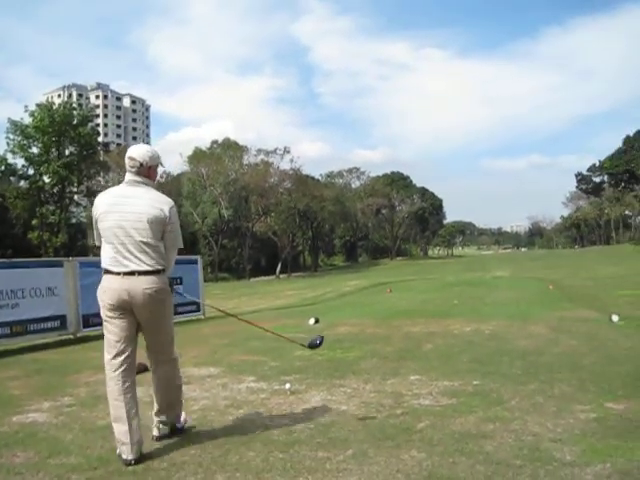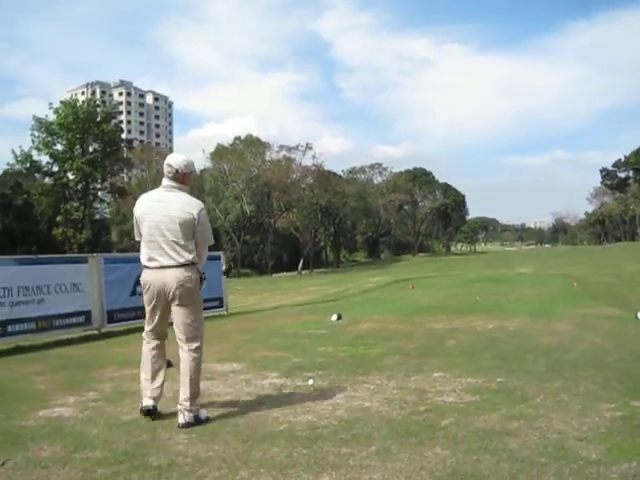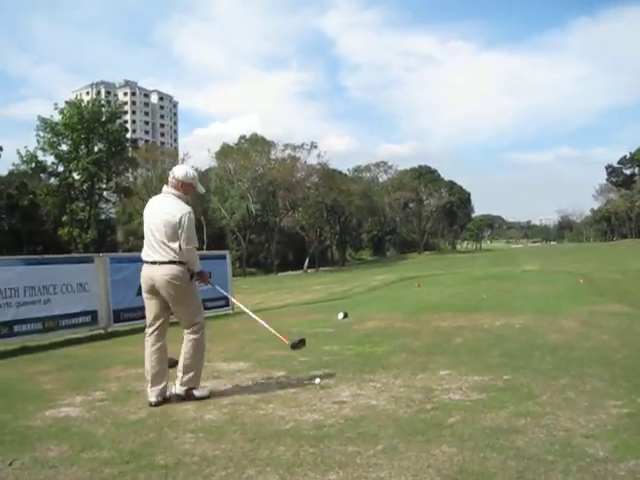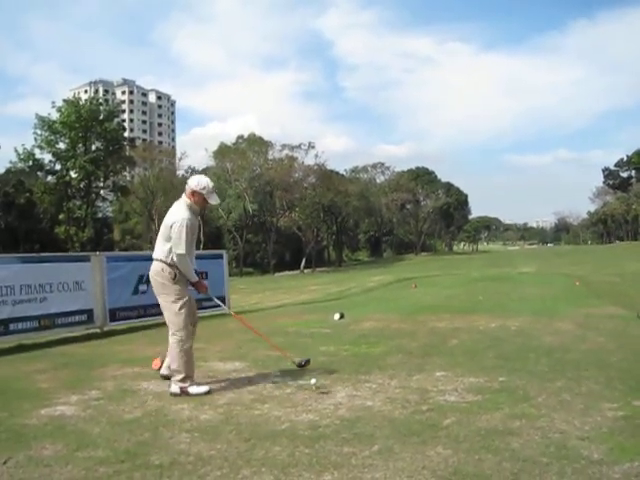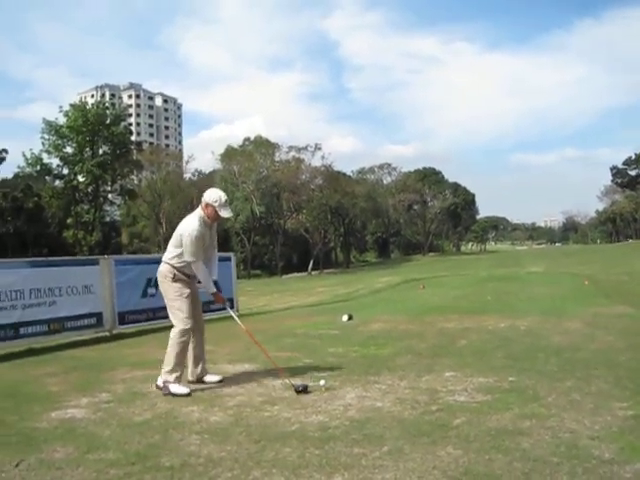
dt=0.5s
person 1, frame 1
left shoulder: (102, 200)
right shoulder: (163, 204)
left elbow: (101, 242)
right elbow: (171, 251)
left hip: (112, 285)
right hip: (151, 284)
left knee: (118, 365)
right knee: (162, 357)
left ankle: (128, 446)
right ankle: (166, 422)
person 1, frame 2
left shoulder: (142, 202)
right shoulder: (194, 206)
left elbow: (141, 238)
right elbow: (203, 248)
left hip: (152, 276)
right hip: (183, 276)
left knee: (153, 338)
right knee: (190, 344)
left ankle: (150, 399)
right ankle: (188, 411)
person 1, frame 3
left shoulder: (152, 204)
right shoulder: (183, 211)
right elbow: (188, 249)
right wrist: (198, 271)
left hip: (148, 271)
right hip: (174, 273)
left knee: (154, 333)
right knee: (194, 327)
left ankle: (156, 392)
right ankle: (185, 385)
person 1, frame 4
left shoulder: (189, 210)
right shoulder: (182, 217)
right elbow: (180, 256)
left wrist: (193, 276)
right wrist: (195, 280)
left hip: (171, 273)
right hip: (167, 274)
left knee: (188, 321)
right knee: (181, 328)
left ankle: (171, 367)
right ankle: (181, 383)
person 1, frame 5
left shoulder: (210, 223)
right shoulder: (192, 228)
left elbow: (212, 252)
right elbow: (196, 263)
left wrist: (215, 280)
right wrist: (213, 291)
left hip: (186, 276)
right hip: (172, 275)
left knee: (196, 325)
right knee: (183, 325)
left ankle: (197, 372)
right ankle: (167, 379)
